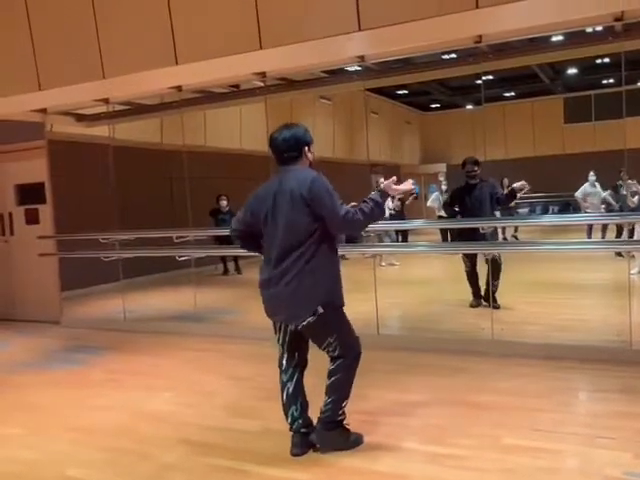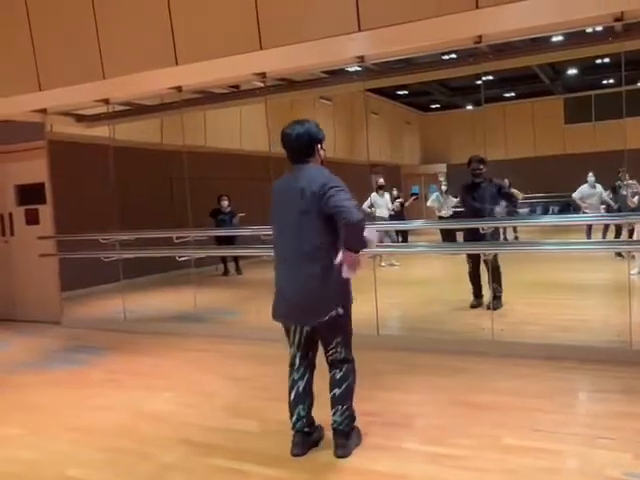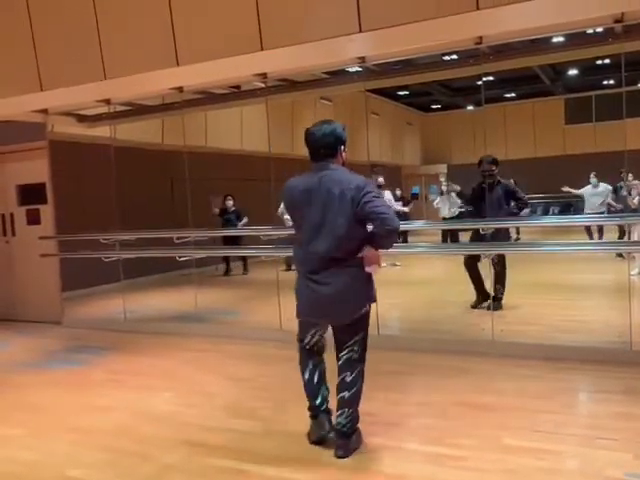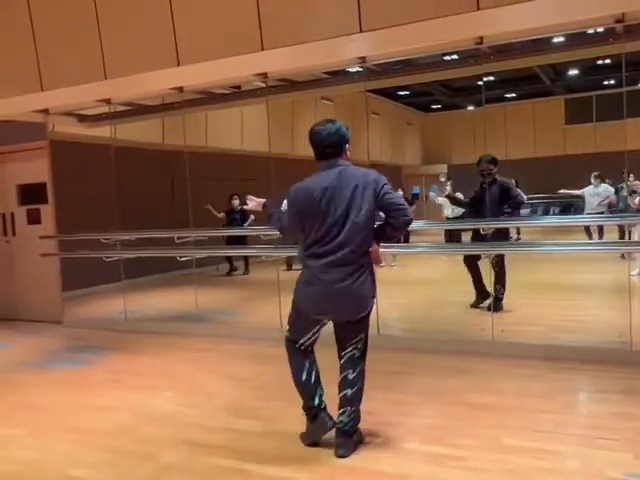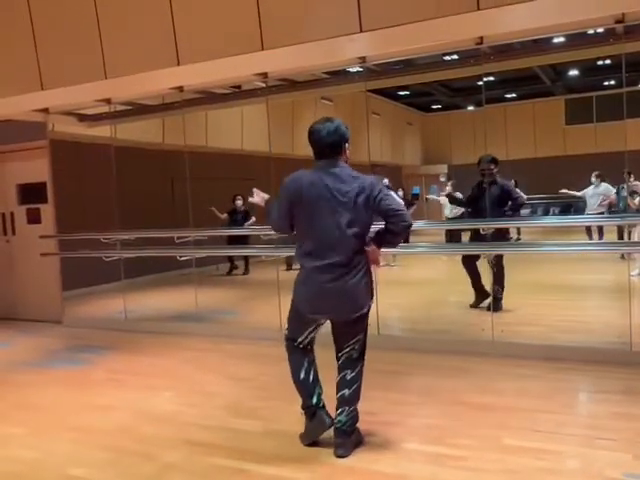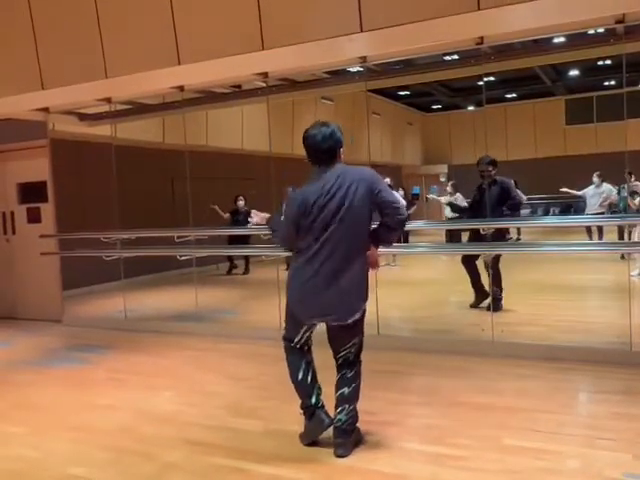
dt=0.5s
person 1, frame 1
left shoulder: (263, 192)
right shoulder: (311, 181)
left elbow: (240, 232)
right elbow: (344, 222)
right wrist: (382, 195)
left hip: (276, 292)
right hip: (312, 291)
left knee: (290, 362)
right knee: (346, 353)
left ankle: (300, 433)
right ankle: (329, 427)
person 1, frame 2
left shoulder: (279, 188)
right shoulder: (324, 181)
right elbow: (352, 218)
left wrist: (343, 244)
right wrist: (352, 249)
left hip: (289, 293)
right hip: (326, 291)
left knee: (300, 363)
right knee: (340, 362)
left ankle: (302, 433)
right ankle: (344, 434)
person 1, frame 3
left shoulder: (293, 188)
right shoulder: (356, 185)
right elbow: (388, 223)
right wrist: (373, 246)
left hip: (310, 291)
right hip: (351, 291)
left knee: (309, 350)
right knee: (350, 363)
left ankle: (320, 417)
right ankle: (345, 435)
person 1, frame 4
left shoulder: (302, 191)
right shoulder: (370, 180)
left elbow: (290, 229)
right elbow: (403, 215)
left wrist: (266, 207)
right wrist: (376, 238)
left hip: (314, 290)
right hip: (356, 290)
left knee: (298, 347)
right knee: (352, 361)
left ankle: (317, 415)
right ankle: (346, 434)
person 1, frame 5
left shoulder: (296, 184)
right shoulder: (366, 185)
left elbow: (282, 226)
right elbow: (402, 222)
left wrist: (268, 204)
right wrist: (376, 244)
left hip: (310, 290)
right hip: (352, 291)
left knee: (298, 345)
right knee: (351, 360)
left ankle: (315, 414)
right ankle: (345, 433)
person 1, frame 6
left shoulder: (300, 196)
right shoulder: (365, 179)
left elbow: (288, 242)
right elbow: (397, 216)
left wrist: (269, 220)
right wrist: (373, 243)
left hip: (304, 292)
right hip: (348, 293)
left knee: (296, 348)
right knee: (348, 361)
left ankle: (314, 414)
right ankle: (345, 433)
person 2, frame 1
left shoulder: (490, 185)
right shoulder: (459, 191)
left elbow: (502, 200)
right elbow: (447, 205)
left wrist: (513, 191)
right wrist: (455, 215)
left hip: (488, 232)
right hip: (467, 233)
left knee: (495, 262)
right knee: (469, 266)
left ankle: (490, 295)
right ankle: (476, 296)
person 2, frame 2
left shoulder: (495, 185)
right shoulder: (466, 188)
left elbow: (512, 198)
right elbow: (469, 205)
right wrist: (491, 209)
left hip: (490, 231)
right hip: (471, 232)
left knee: (492, 263)
right knee: (472, 266)
left ankle: (497, 297)
right ankle: (477, 296)
person 2, frame 3
left shoulder: (505, 186)
right shoulder: (478, 187)
left elbow: (523, 202)
right elbow: (470, 202)
left wrist: (509, 213)
right wrist: (459, 193)
left hip: (499, 232)
right hip: (479, 231)
left knee: (498, 264)
right knee: (469, 261)
left ankle: (497, 298)
right ankle: (482, 294)
person 2, frame 4
left shoulder: (504, 184)
right shoulder: (481, 188)
left elbow: (519, 200)
right elbow: (470, 205)
left wrist: (504, 212)
right wrist: (451, 197)
left hip: (498, 231)
right hip: (480, 230)
left knee: (497, 264)
right knee: (469, 259)
left ankle: (498, 299)
right ankle: (482, 293)
person 2, frame 5
left shoulder: (504, 185)
right shoulder: (478, 187)
left elbow: (519, 202)
right elbow: (468, 203)
left wrist: (504, 214)
right wrist: (451, 197)
left hip: (498, 232)
right hip: (479, 231)
left knee: (496, 263)
right knee: (468, 259)
left ankle: (497, 298)
right ankle: (481, 293)
person 2, frame 6
left shoulder: (504, 184)
right shoulder: (479, 189)
left elbow: (517, 202)
right elbow: (471, 210)
left wrist: (502, 214)
right wrist: (451, 204)
left hip: (497, 232)
right hip: (478, 231)
left knee: (491, 264)
right knee: (467, 259)
left ankle: (496, 298)
right ankle: (481, 292)
